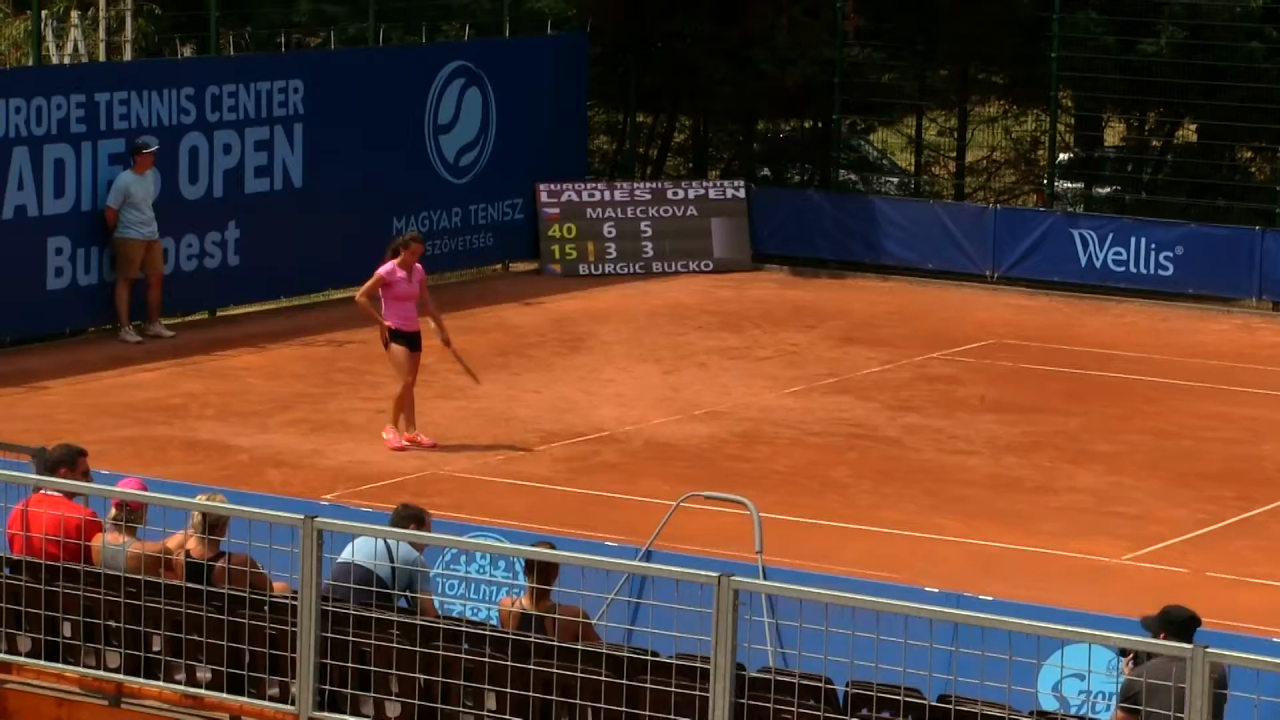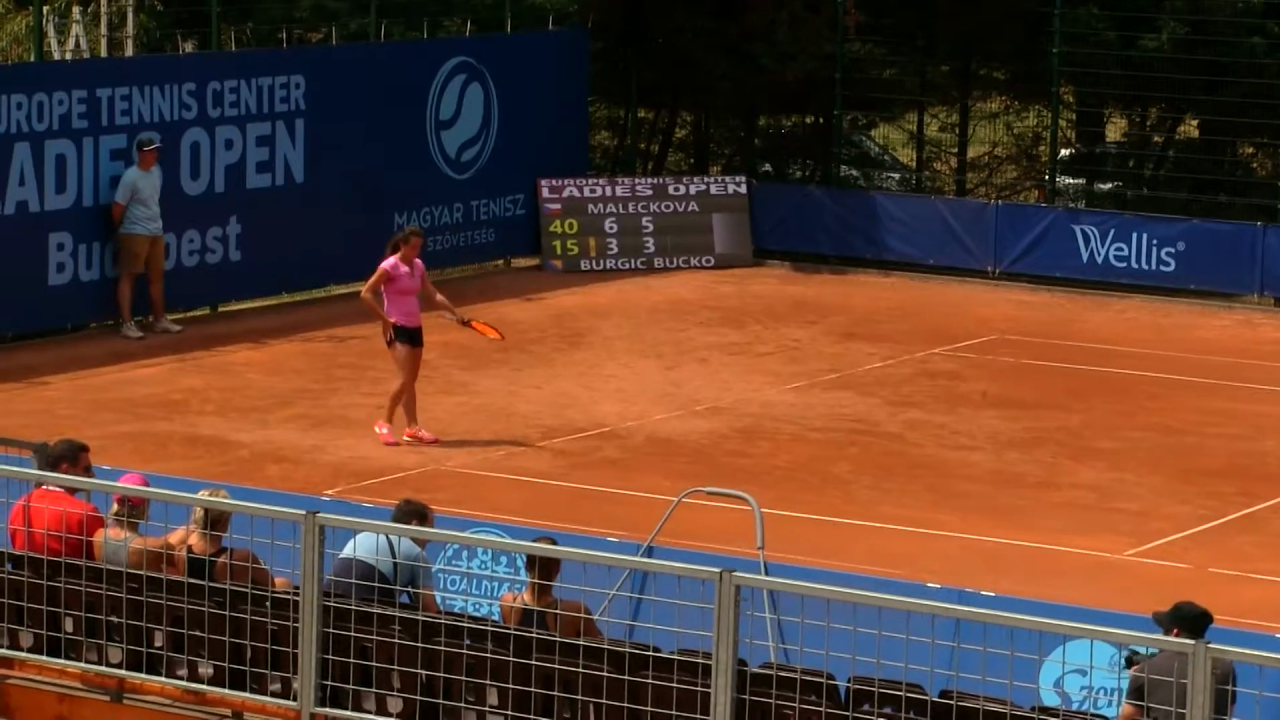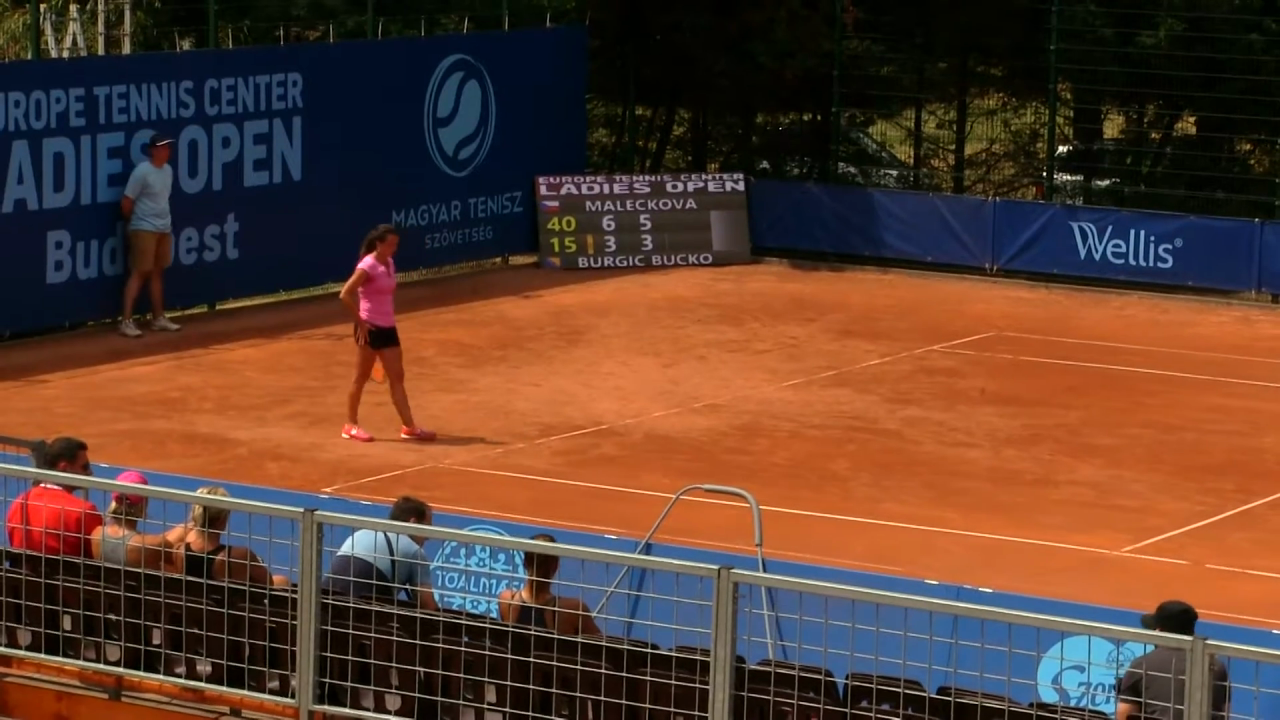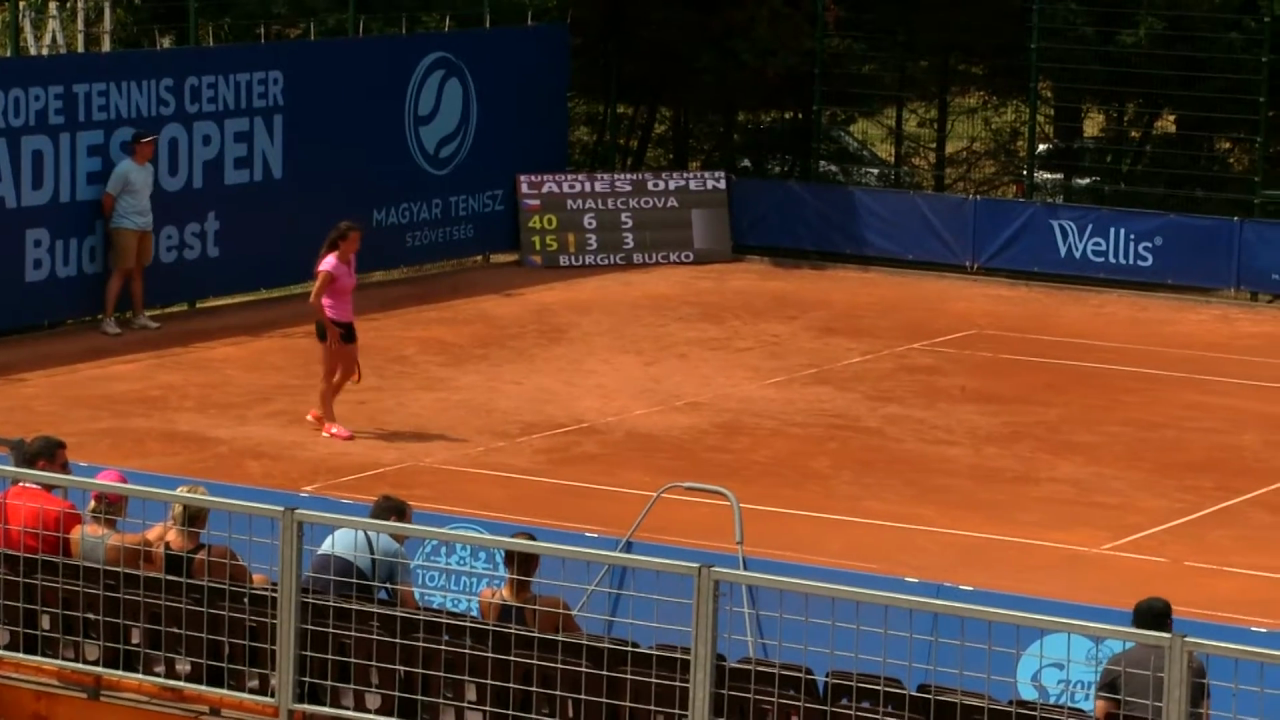
dt=0.4s
person 1, frame 1
left shoulder: (418, 271)
right shoulder: (387, 272)
left elbow: (426, 303)
right elbow: (361, 297)
left wrist: (442, 330)
right wrist: (380, 321)
left hip: (413, 332)
right hip: (394, 333)
left knee: (409, 384)
right knee: (405, 382)
left ankle: (411, 432)
right ankle: (391, 428)
person 1, frame 2
left shoulder: (419, 265)
right shoulder: (389, 266)
left elbow: (433, 294)
right elbow: (366, 293)
left wrist: (454, 313)
right wrist: (384, 318)
left hip: (415, 328)
right hip: (397, 329)
left knee: (411, 381)
right knee: (406, 379)
left ankle: (413, 428)
right ankle: (384, 424)
person 1, frame 3
left shoulder: (389, 263)
right shoulder: (367, 266)
right elbow: (345, 294)
right wrist: (360, 322)
left hip: (388, 328)
right hip: (370, 328)
left knee: (397, 377)
right knee: (361, 378)
left ankle: (409, 427)
right ankle: (351, 426)
person 1, frame 4
left shoulder: (351, 260)
right shoulder: (330, 266)
right elbow: (314, 300)
right wrist: (329, 327)
left hip: (345, 323)
right hip: (329, 323)
left knee: (348, 370)
right knee: (328, 373)
left ankle: (319, 412)
right ankle: (330, 424)
person 2, frame 1
left shoulder: (150, 176)
right shoulder: (124, 181)
right elbow: (110, 212)
right wrist: (118, 234)
left hip: (152, 236)
right hip: (130, 238)
left knee: (156, 279)
right knee: (124, 281)
left ankle: (153, 324)
right ankle: (125, 328)
person 2, frame 2
left shoulder: (156, 172)
right shoulder: (131, 177)
right elbow: (117, 207)
left wrist: (154, 226)
right wrist: (122, 229)
left hip: (156, 232)
right hip: (135, 233)
left knee: (157, 276)
right knee: (128, 276)
left ankle: (160, 320)
right ankle: (127, 324)
person 2, frame 3
left shoulder: (168, 170)
right shoulder: (142, 171)
right elbow: (126, 202)
left wrist: (163, 223)
right wrist: (132, 224)
left hip: (164, 229)
right hip: (143, 229)
left knee: (156, 274)
right knee: (139, 273)
left ankle: (158, 318)
right ankle: (126, 321)
person 2, frame 4
left shoulder: (149, 169)
right shoulder: (124, 169)
right elbow: (107, 198)
left wrist: (144, 221)
right wrist: (112, 222)
left hip: (145, 227)
right hip: (125, 228)
left knee: (137, 272)
right knee: (120, 272)
left ankle: (138, 317)
right ankle: (108, 319)
